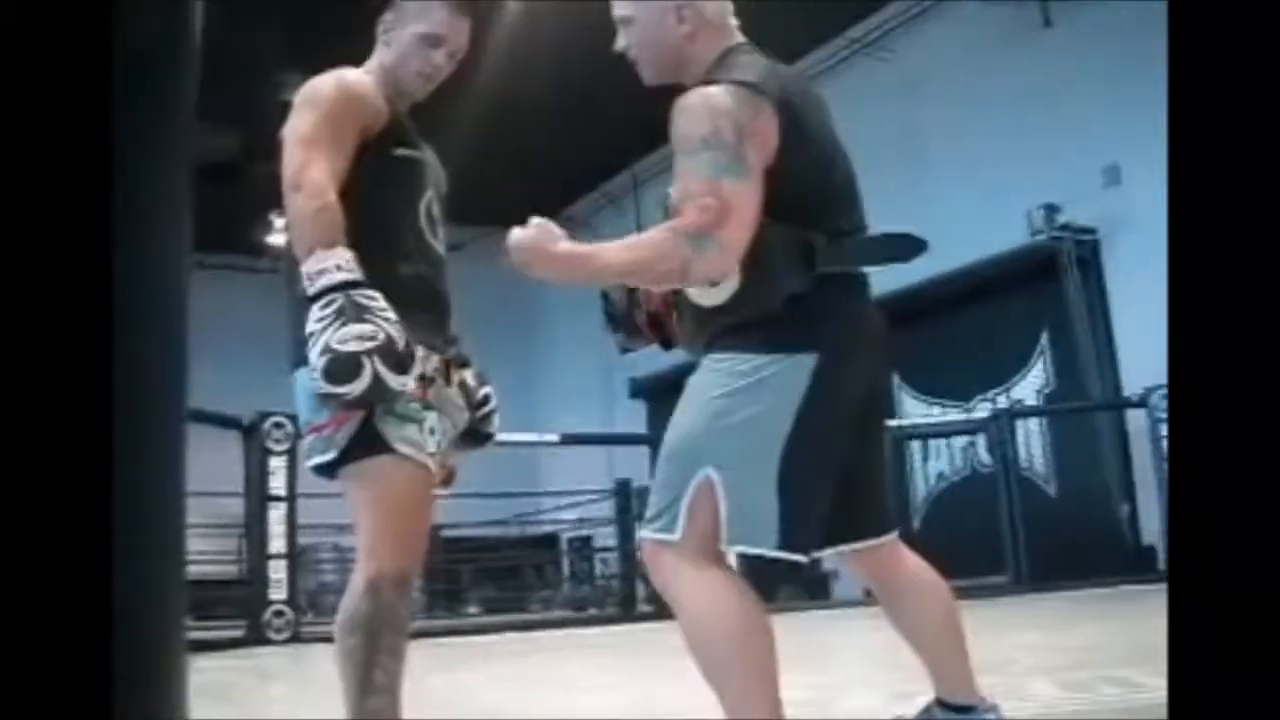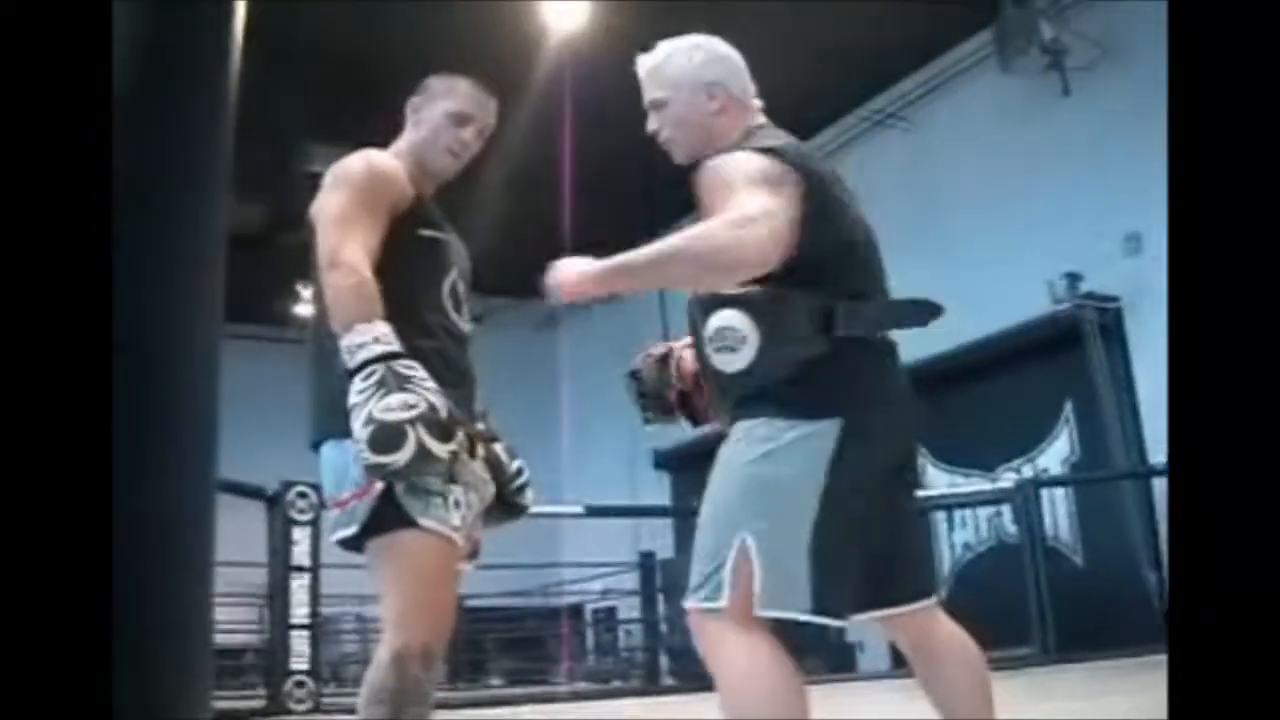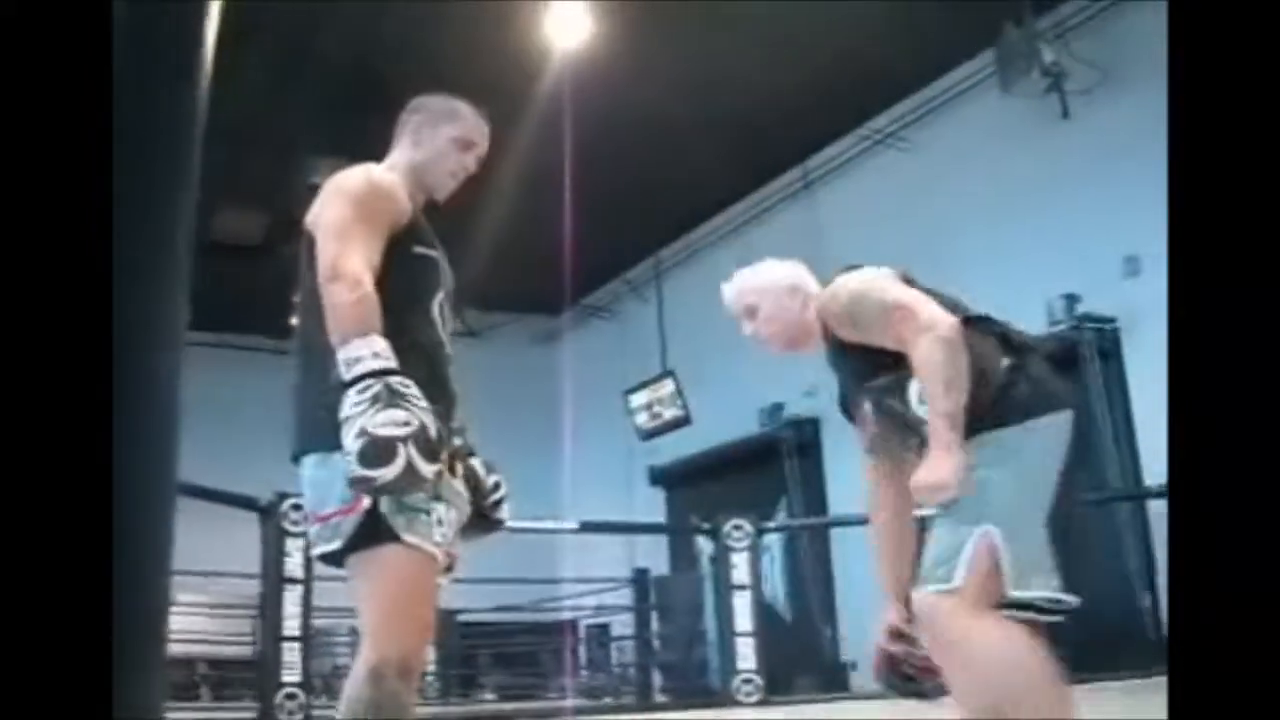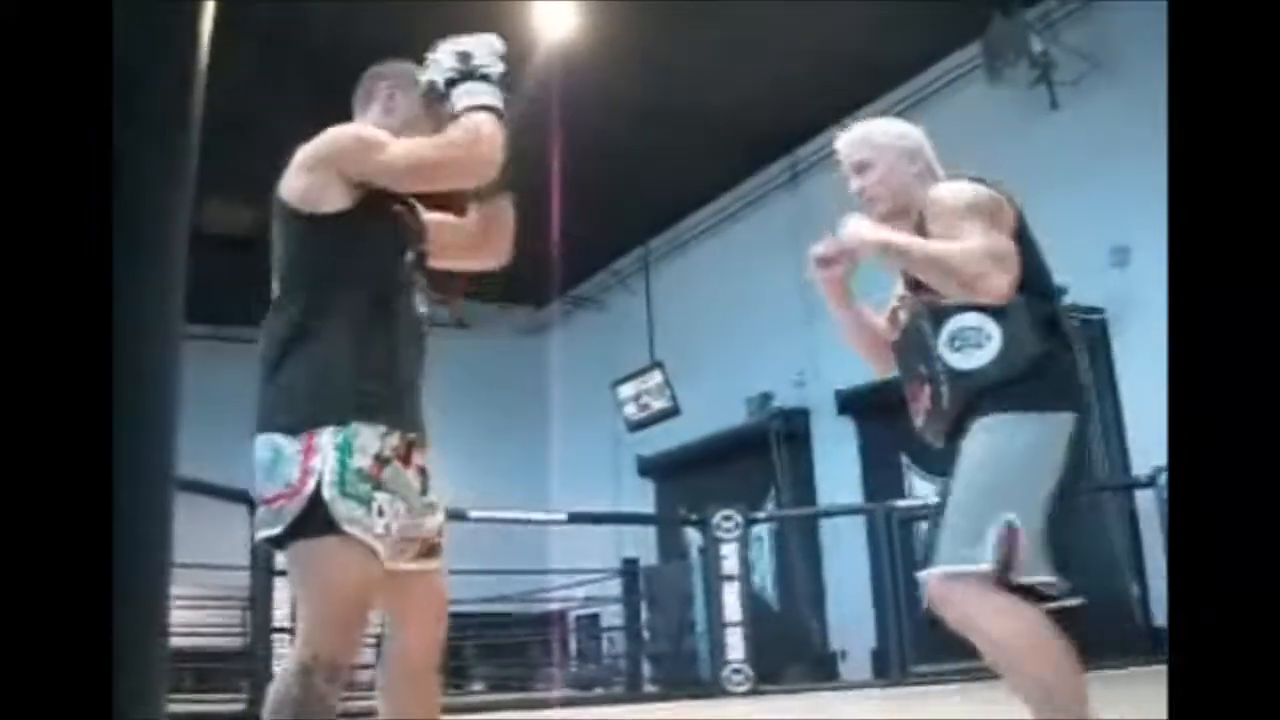
dt=1s
person 1, frame 1
left shoulder: (409, 143)
right shoulder: (343, 93)
right elbow: (307, 188)
left wrist: (452, 364)
right wrist: (336, 298)
left hip: (410, 355)
right hip: (361, 346)
left knee: (398, 561)
right knee: (388, 561)
person 1, frame 2
left shoulder: (434, 223)
right shoulder: (370, 173)
right elbow: (343, 268)
left wrist: (480, 439)
right wrist: (382, 373)
left hip: (437, 434)
right hip: (389, 426)
left knee: (423, 636)
right knee: (416, 634)
person 1, frame 3
left shoulder: (418, 234)
right shoulder: (367, 188)
right elbow: (344, 282)
left wrist: (458, 454)
right wrist: (375, 389)
left hip: (410, 449)
right hip: (370, 441)
left knee: (403, 650)
right knee: (394, 648)
person 1, frame 4
left shoulder: (397, 208)
right shoulder: (340, 149)
left elbow: (490, 246)
right elbow: (468, 160)
left wrist: (497, 173)
right wrist: (478, 88)
left hip: (387, 432)
right hip: (330, 427)
left knee: (422, 627)
right knee: (330, 641)
person 2, frame 1
left shoulder: (714, 105)
right shoulder: (776, 87)
left elbow: (709, 242)
left wrist: (566, 259)
right wrist: (677, 284)
left hip: (777, 348)
right hip: (838, 336)
left knee: (679, 546)
right knee: (870, 542)
person 2, frame 2
left shoulder: (739, 169)
right shoulder: (783, 166)
left elbow: (743, 245)
left wrist: (601, 274)
right wrist: (709, 351)
left hip: (807, 413)
right hip: (856, 406)
left knee: (722, 617)
right knee: (907, 608)
person 2, frame 3
left shoulder: (847, 297)
right shoulder: (858, 383)
left elbow: (937, 330)
right elbow: (890, 493)
left wrist: (944, 449)
right wrist: (896, 600)
left hip: (1017, 427)
right hip: (990, 441)
left knee: (952, 610)
right knee: (937, 619)
person 2, frame 4
left shoulder: (961, 199)
right shoulder: (918, 253)
left elbow: (992, 276)
right elbow: (888, 356)
left wrist: (879, 239)
right wrist: (833, 286)
left hip: (1020, 410)
right hip: (987, 422)
left knee: (957, 586)
right knee: (999, 604)
